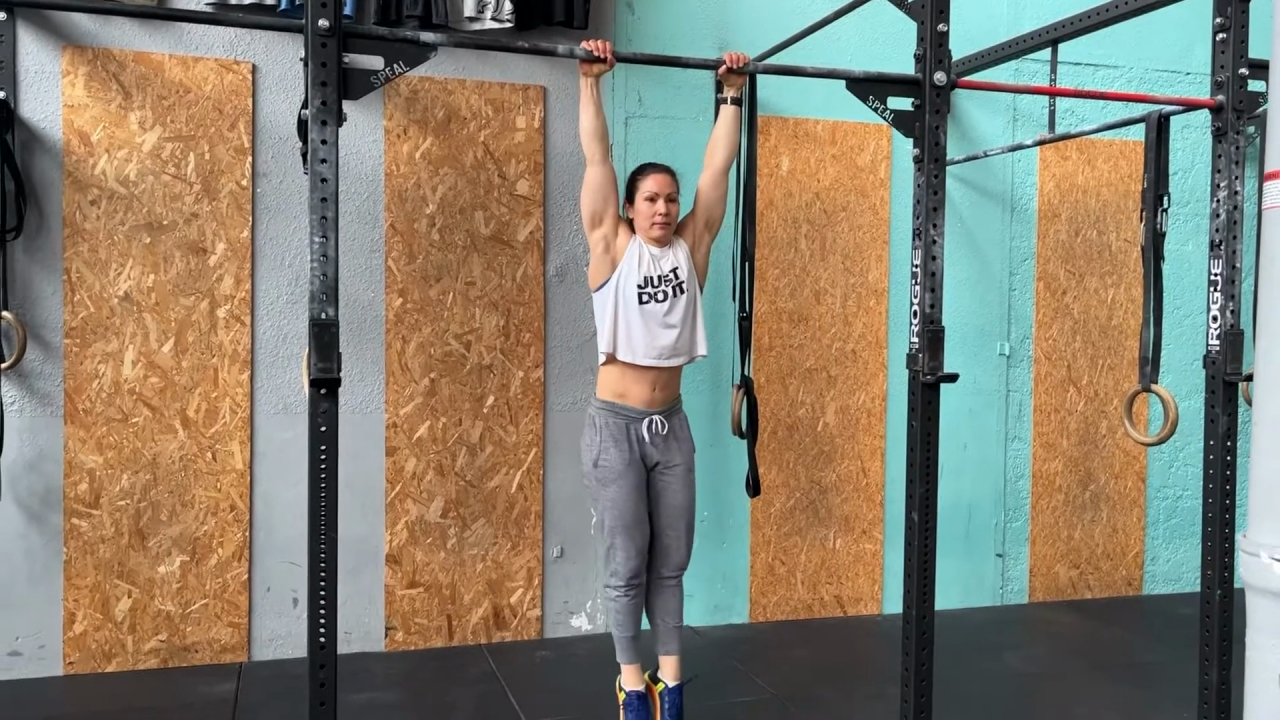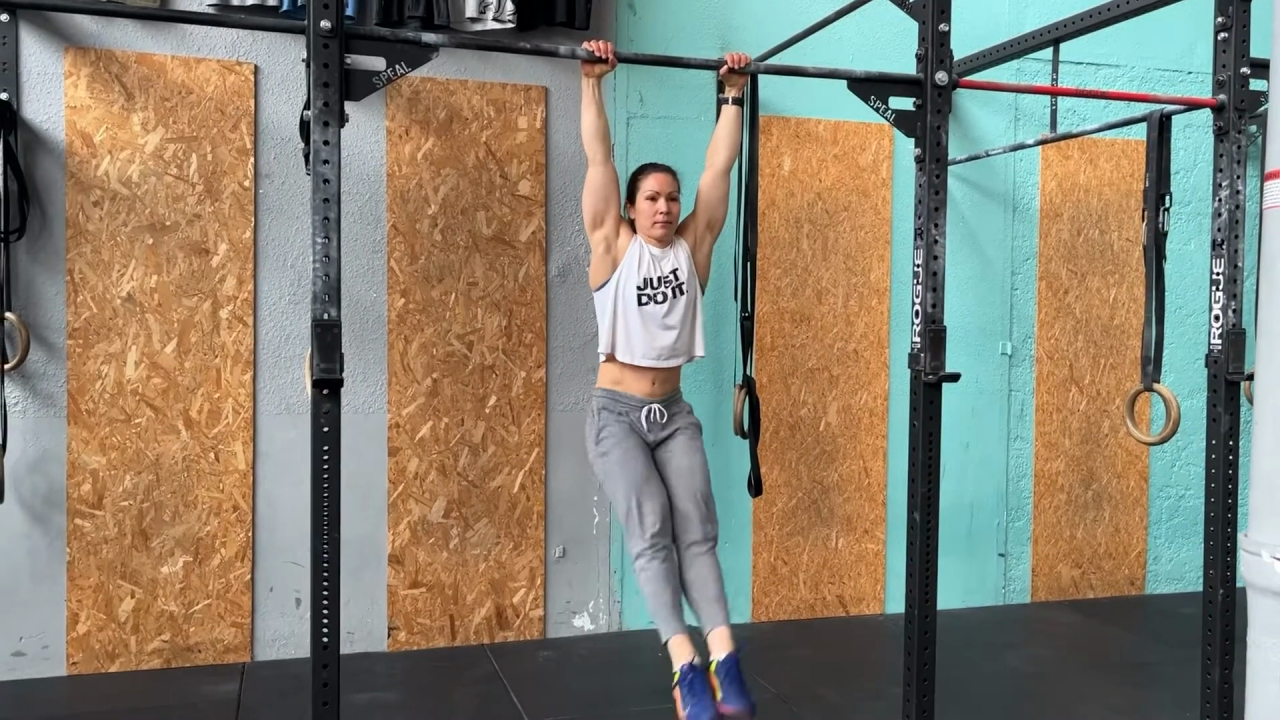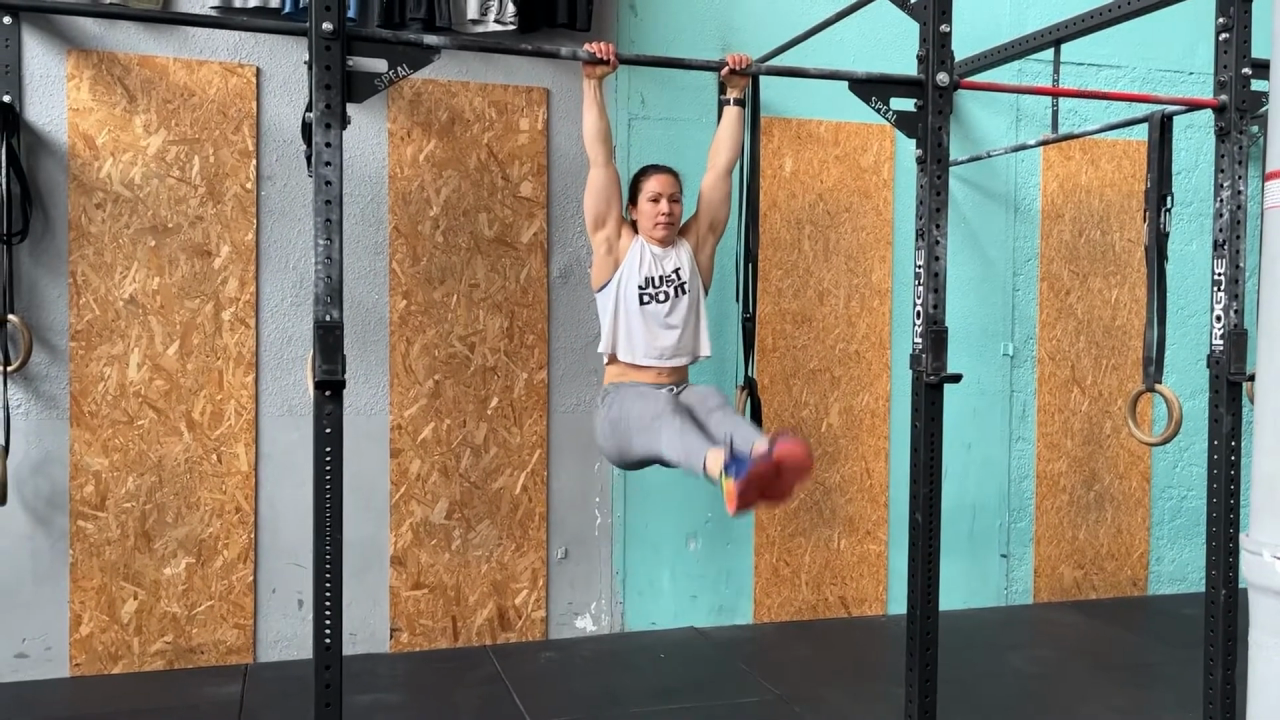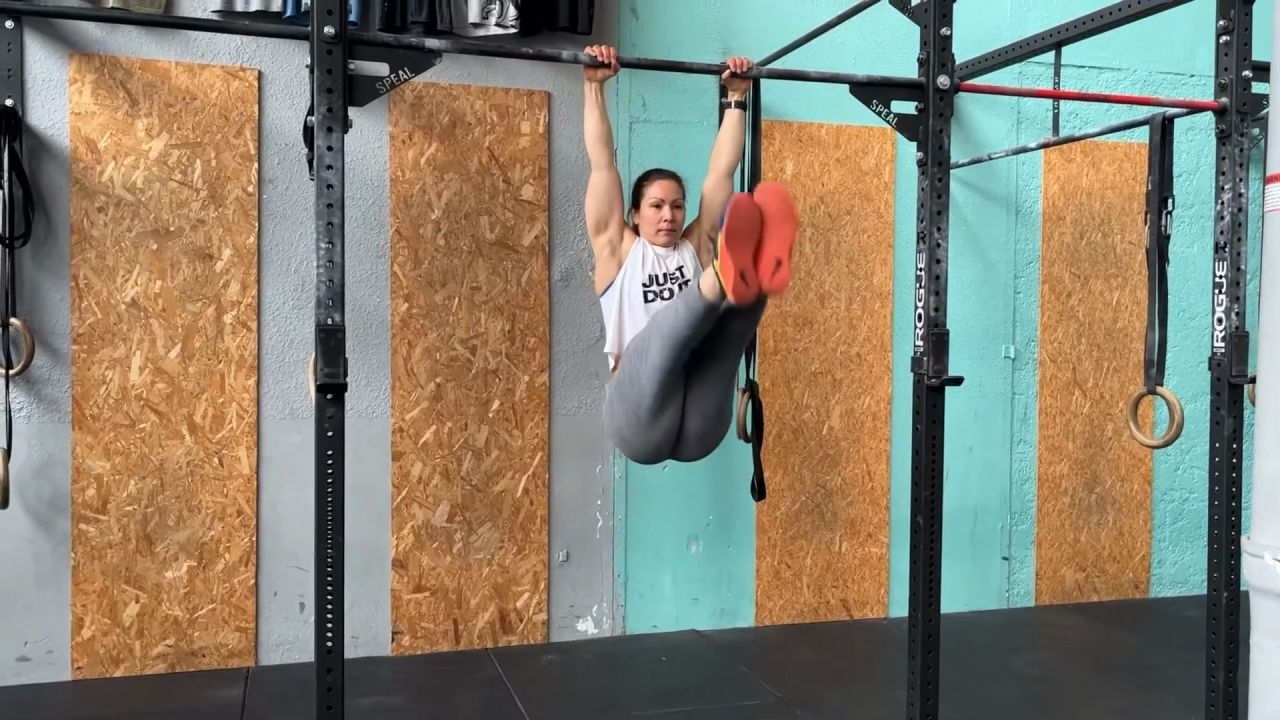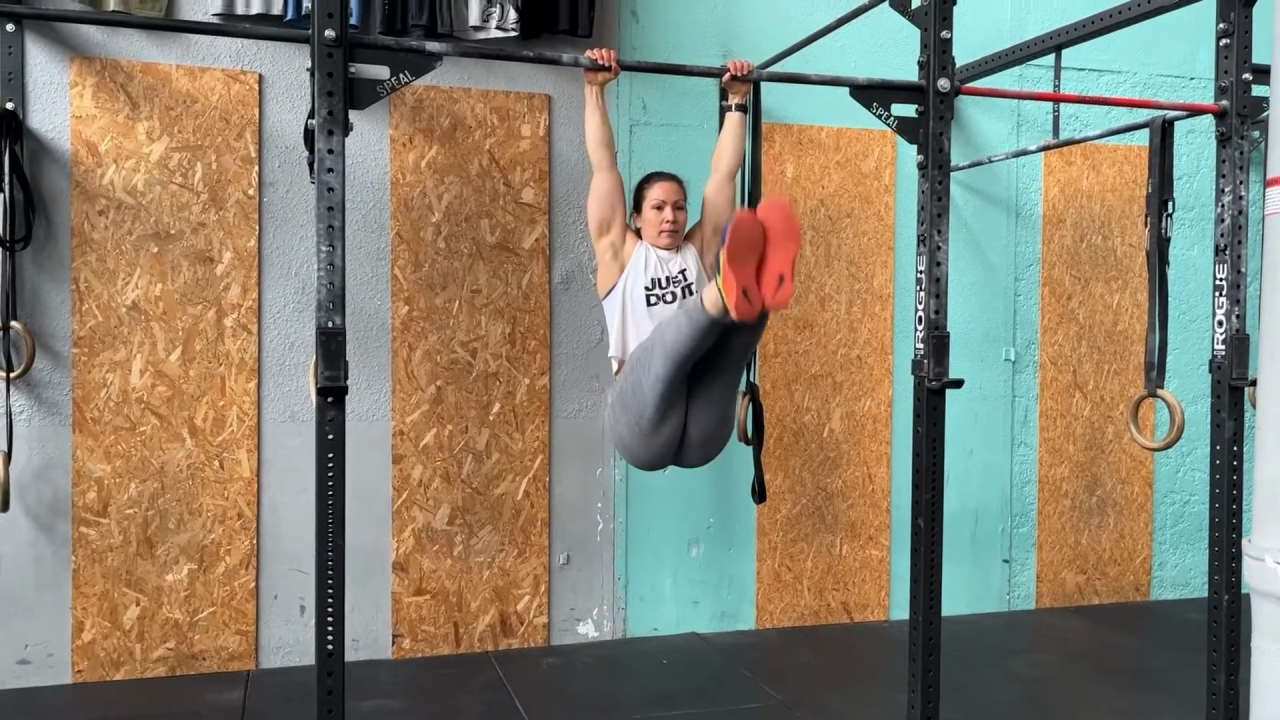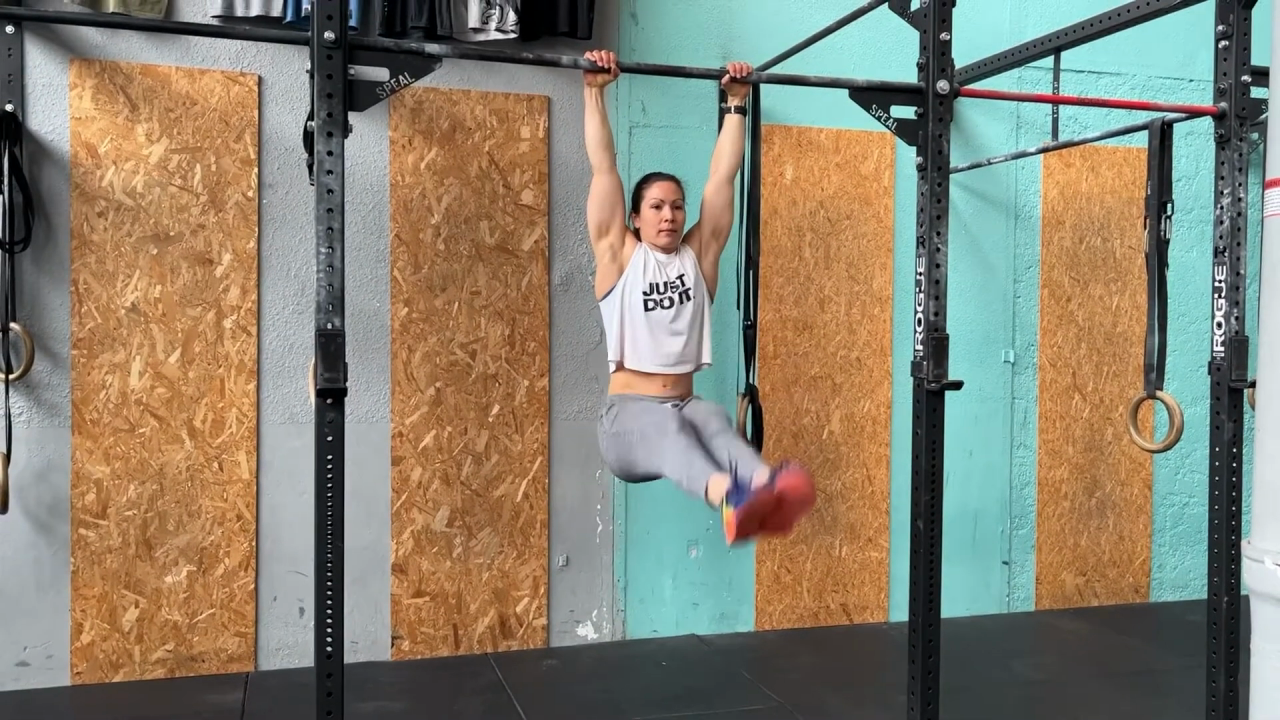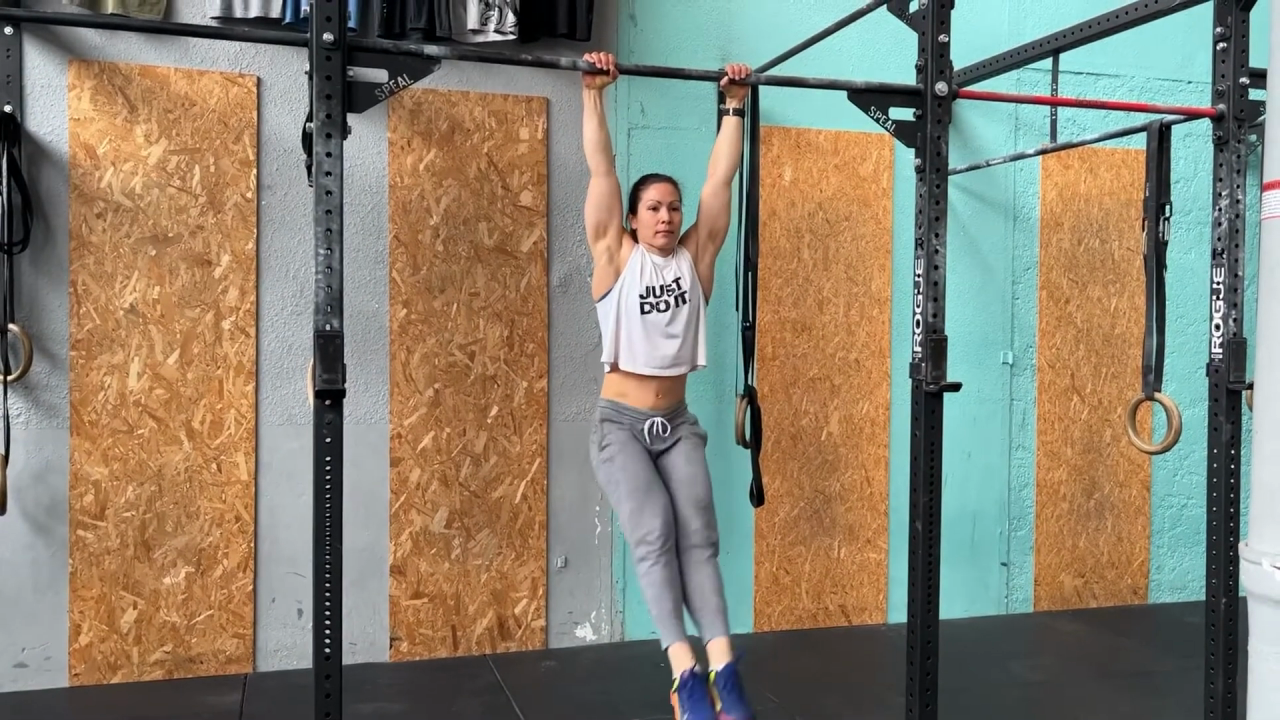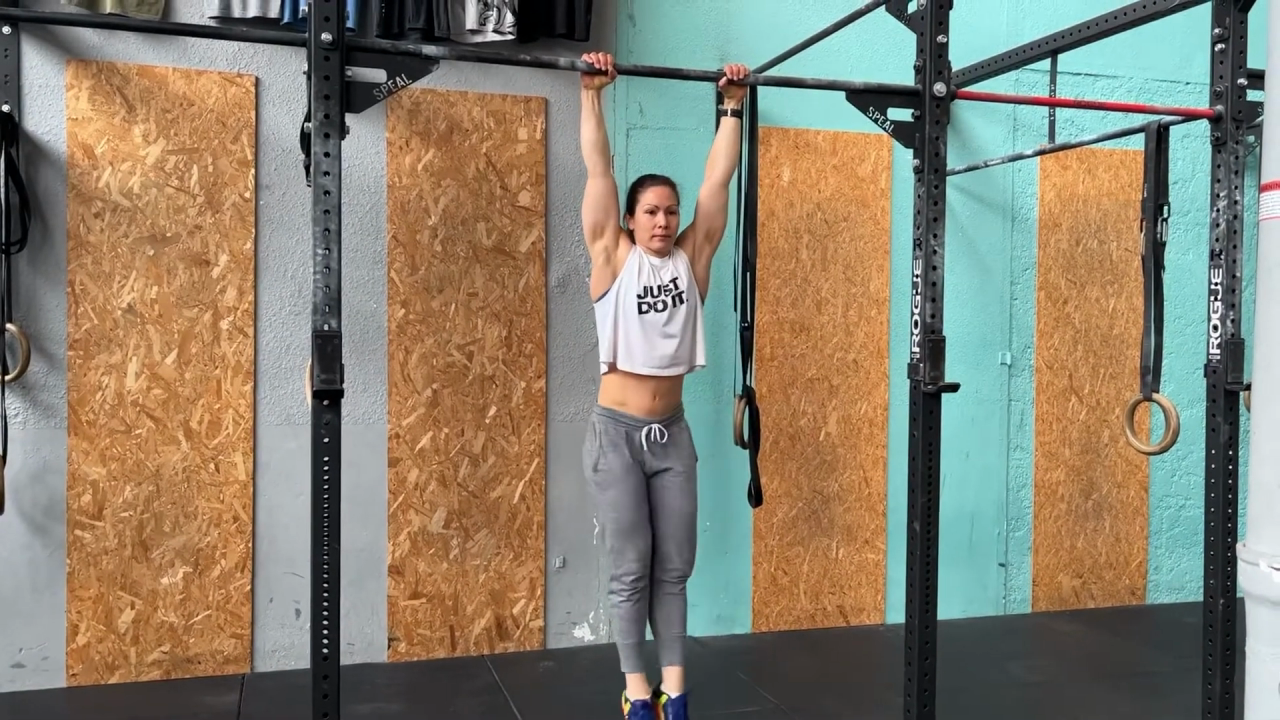
dt=0.3s
person 1, frame 1
left shoulder: (692, 247)
right shoulder: (611, 248)
left elbow: (717, 167)
right elbow: (596, 158)
left wrist: (732, 93)
right wrist: (590, 81)
left hip: (671, 424)
right hip: (616, 425)
left knee: (671, 564)
right knee: (628, 564)
person 1, frame 2
left shoulder: (692, 246)
right shoulder: (612, 247)
left elbow: (718, 170)
right elbow: (599, 161)
left wrist: (733, 95)
right wrist: (592, 83)
left hip: (674, 413)
right hip: (617, 413)
left knee: (697, 533)
right knee: (650, 529)
left ankle: (723, 660)
right ankle: (685, 664)
person 1, frame 3
left shoulder: (693, 250)
right shoulder: (615, 251)
left elbow: (720, 169)
right elbow: (600, 162)
left wrist: (734, 95)
right wrist: (594, 84)
left hip: (682, 399)
right hip: (626, 412)
left knee: (715, 409)
right knee: (659, 412)
left ankle: (759, 454)
right ankle: (732, 470)
person 1, frame 4
left shoulder: (697, 249)
right shoulder: (617, 251)
left elbow: (722, 170)
right elbow: (602, 163)
left wrist: (736, 97)
right wrist: (595, 87)
left hip: (698, 424)
right hip: (641, 414)
left knee: (716, 327)
right knee: (669, 325)
left ankle: (747, 280)
right ankle: (728, 278)
person 1, frame 5
left shoulder: (700, 252)
right shoulder: (620, 253)
left elbow: (724, 174)
right elbow: (603, 166)
left wrist: (737, 101)
right wrist: (595, 90)
left hip: (701, 432)
right hip: (641, 419)
right knee: (666, 340)
left ankle: (747, 303)
right ankle: (730, 291)
person 1, frame 6
left shoulder: (697, 256)
right shoulder: (619, 255)
left elbow: (722, 179)
right elbow: (603, 171)
left wrist: (736, 104)
right wrist: (595, 92)
left hip: (682, 412)
right hip: (627, 421)
left knee: (712, 426)
right knee: (662, 429)
left ankle: (766, 487)
right ankle: (735, 495)
person 1, frame 7
left shoulder: (696, 256)
right shoulder: (615, 256)
left elbow: (720, 181)
right elbow: (601, 171)
left wrist: (734, 108)
right wrist: (593, 95)
left hip: (678, 424)
right hip: (620, 424)
left knee: (698, 537)
right knee: (653, 534)
person 1, frame 8
left shoulder: (692, 257)
right shoulder: (612, 257)
left elbow: (718, 180)
right elbow: (597, 172)
left wrist: (732, 106)
right wrist: (591, 93)
left hip: (672, 433)
right hip: (616, 433)
left knee: (674, 572)
right knee: (631, 572)
